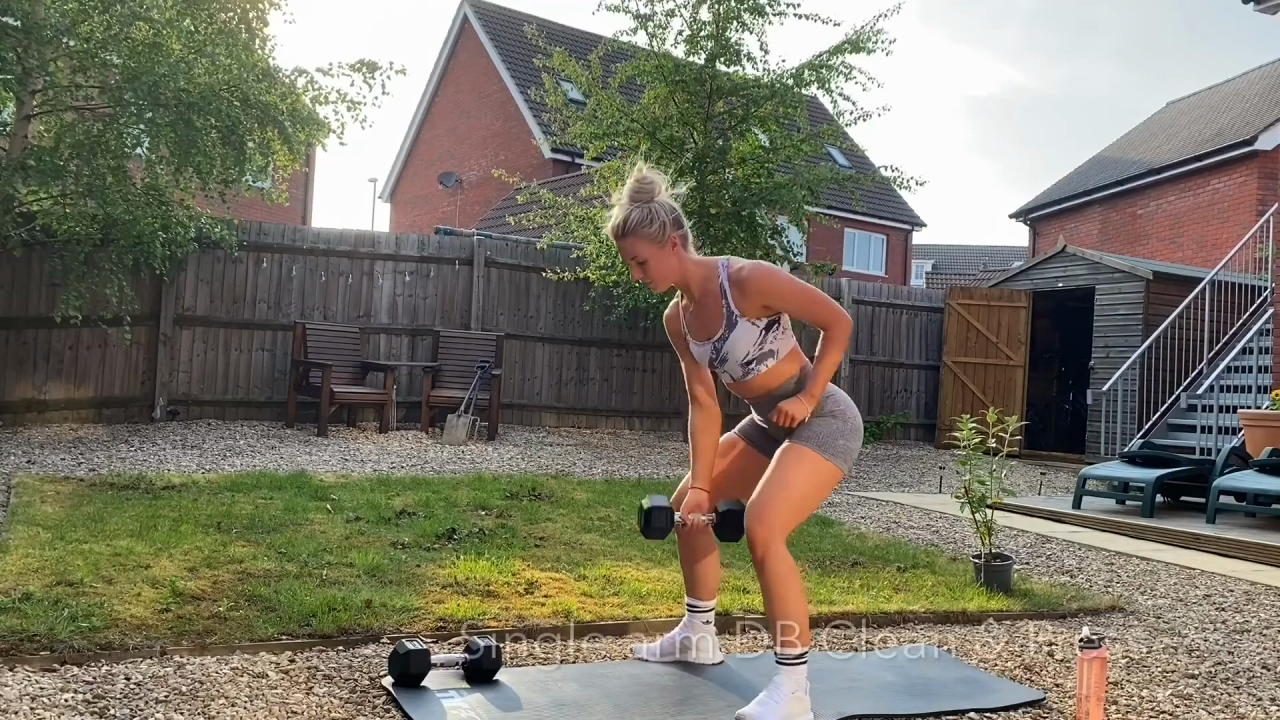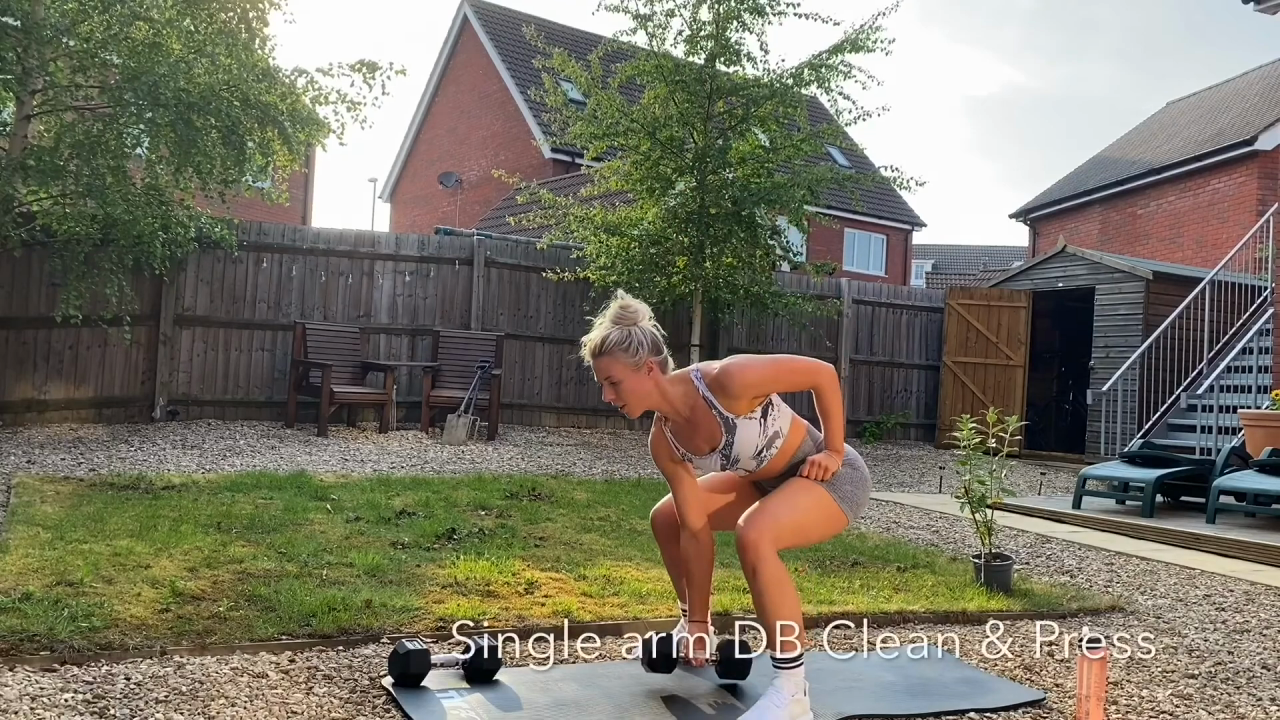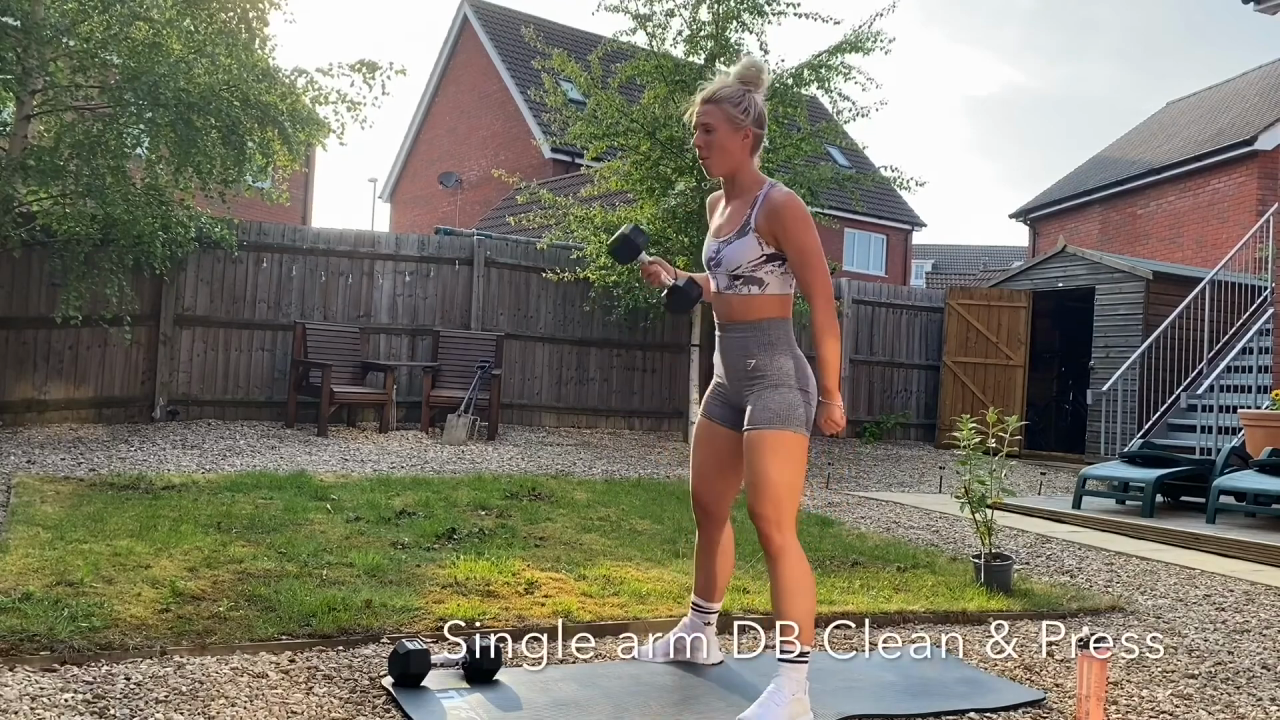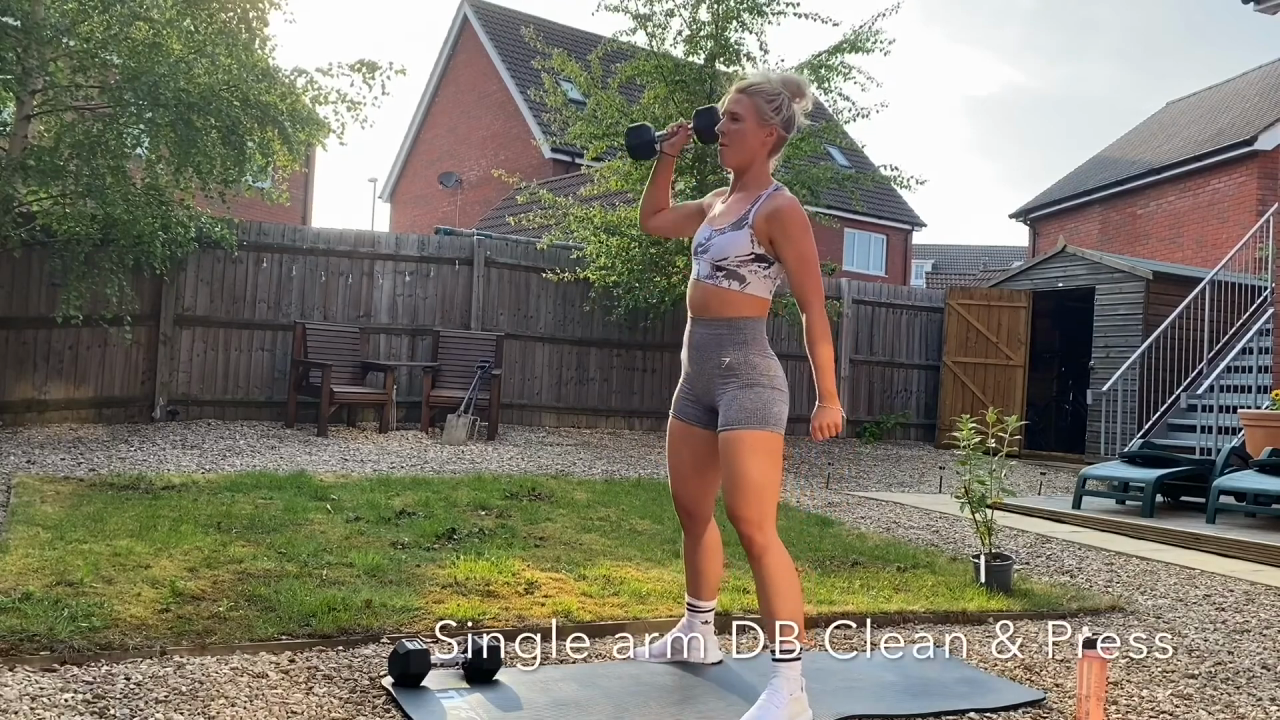
dt=0.5s
person 1, frame 1
left shoulder: (745, 280)
right shoulder: (676, 319)
left elbow: (837, 322)
right elbow: (703, 404)
left wrist: (812, 393)
right wrist: (700, 490)
left hip: (826, 421)
right hip: (769, 426)
left knee: (763, 529)
right knee: (686, 507)
right ankle: (698, 634)
person 1, frame 2
left shoulder: (727, 380)
right shoulder: (664, 440)
left elbow: (823, 373)
right elbow: (696, 529)
left wrist: (835, 449)
right wrist: (699, 620)
left hip: (832, 475)
right hip: (772, 479)
left knee: (754, 535)
right knee: (665, 519)
right ankle: (692, 634)
person 1, frame 3
left shoulder: (781, 205)
right shoulder: (716, 204)
left elbow: (823, 302)
left wrist: (830, 391)
right wrist: (675, 280)
left hip: (777, 375)
right hip: (728, 376)
left knee: (772, 527)
right knee: (708, 511)
right ankle: (701, 635)
person 1, frame 4
left shoulder: (780, 209)
right shoulder: (720, 201)
left elbow: (813, 307)
right elbow: (653, 221)
left wrist: (829, 396)
right wrist: (667, 158)
left hip: (745, 373)
right hip: (697, 373)
left knee: (753, 526)
right knee: (690, 511)
right ankle: (697, 634)
